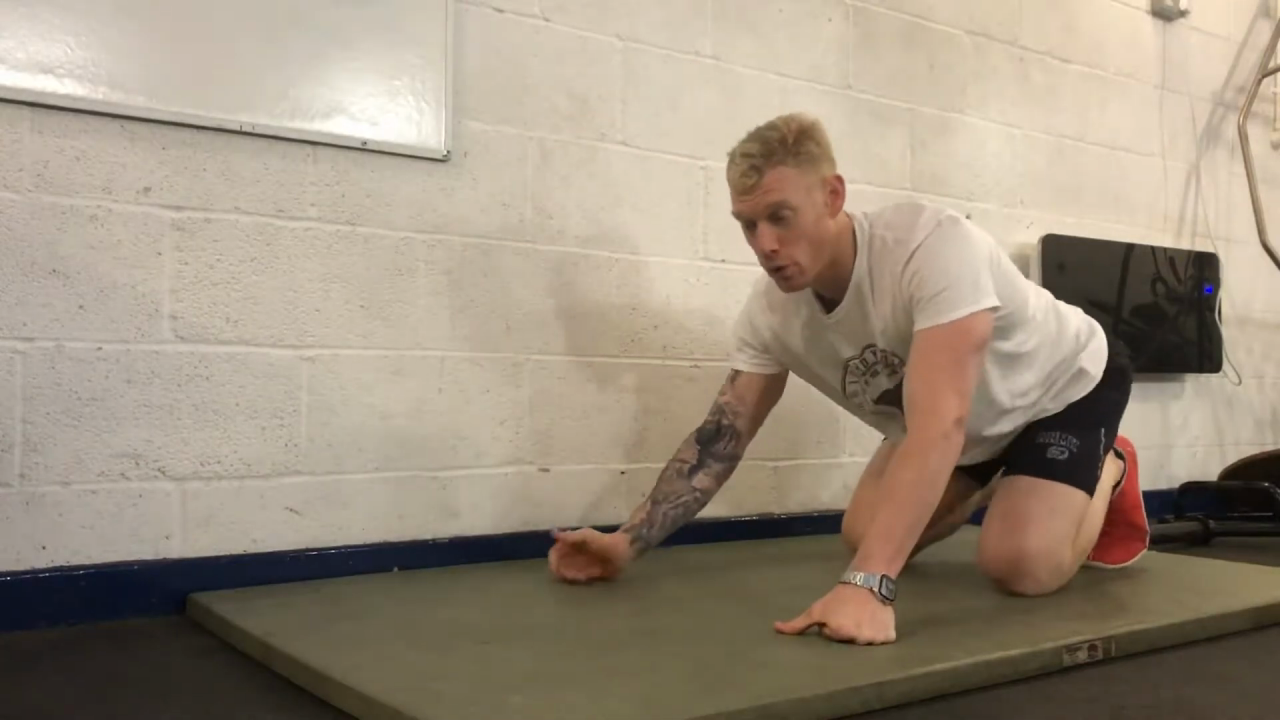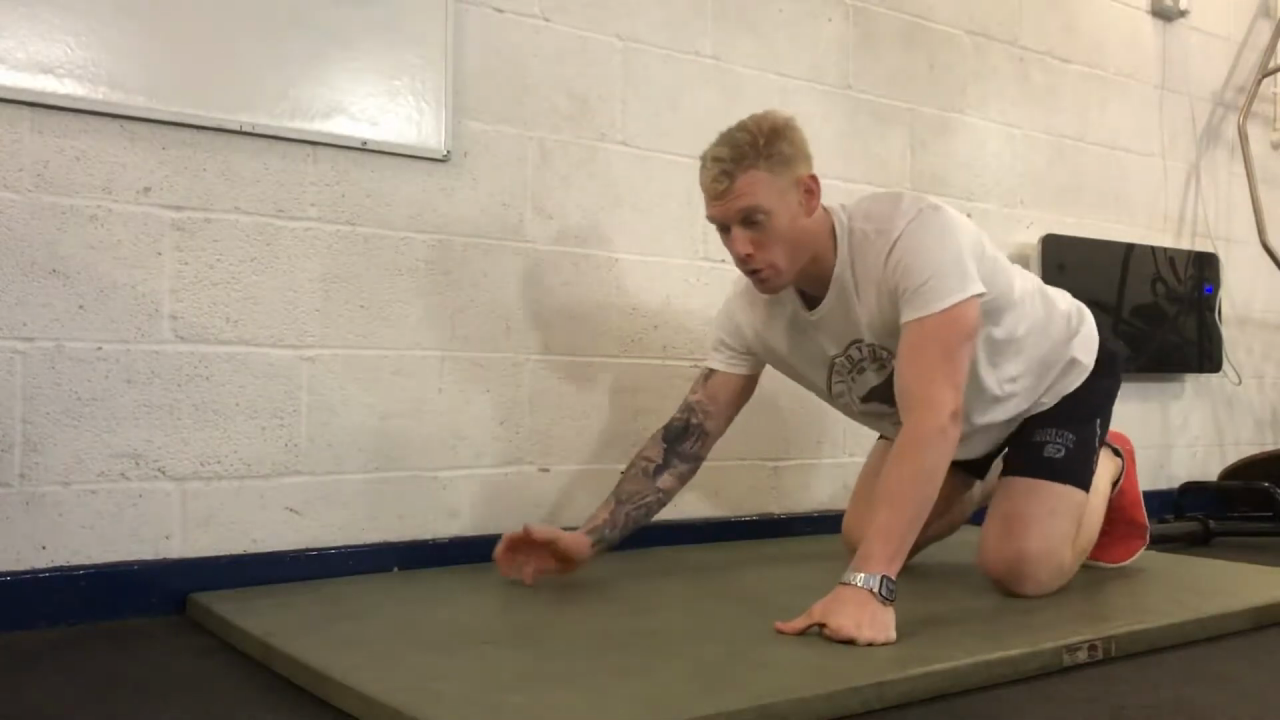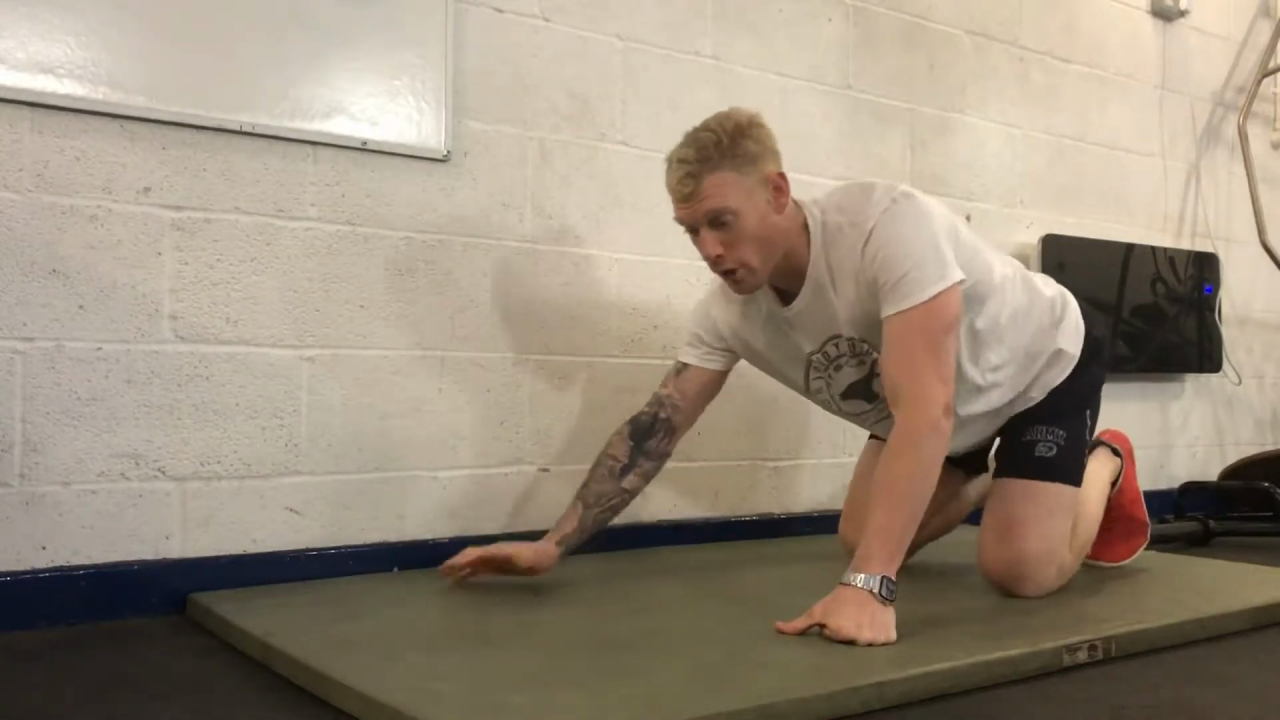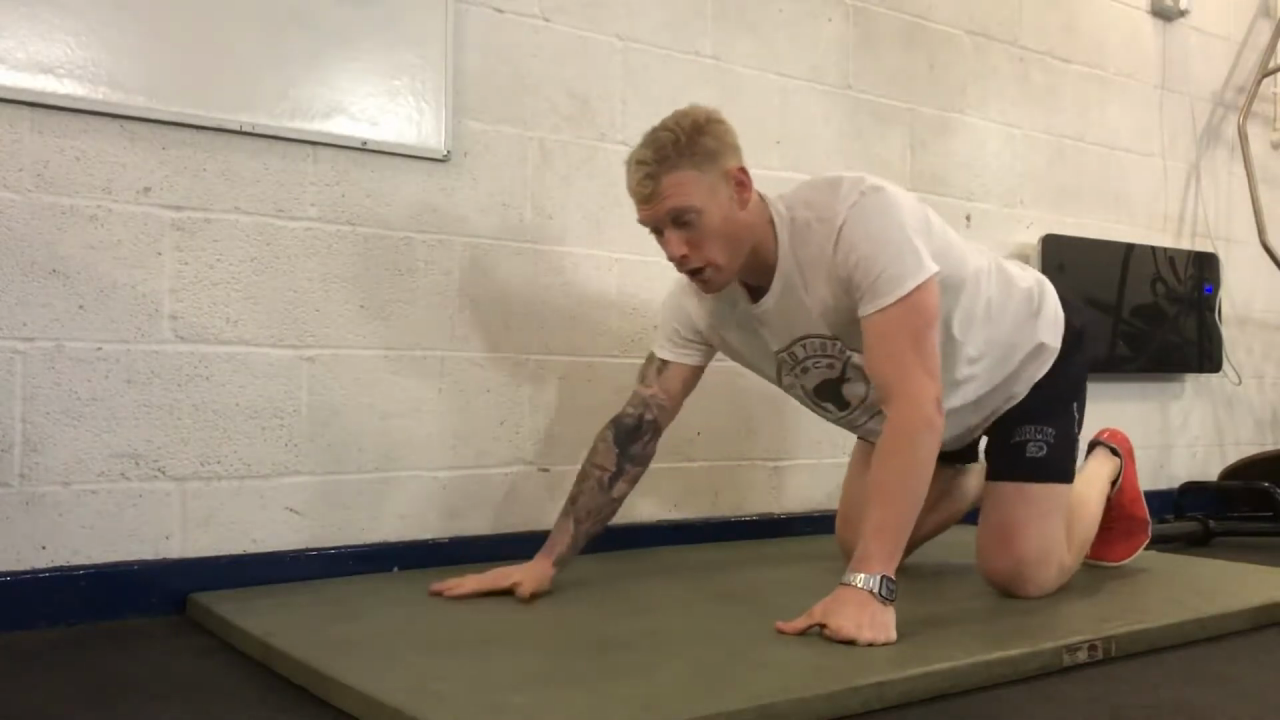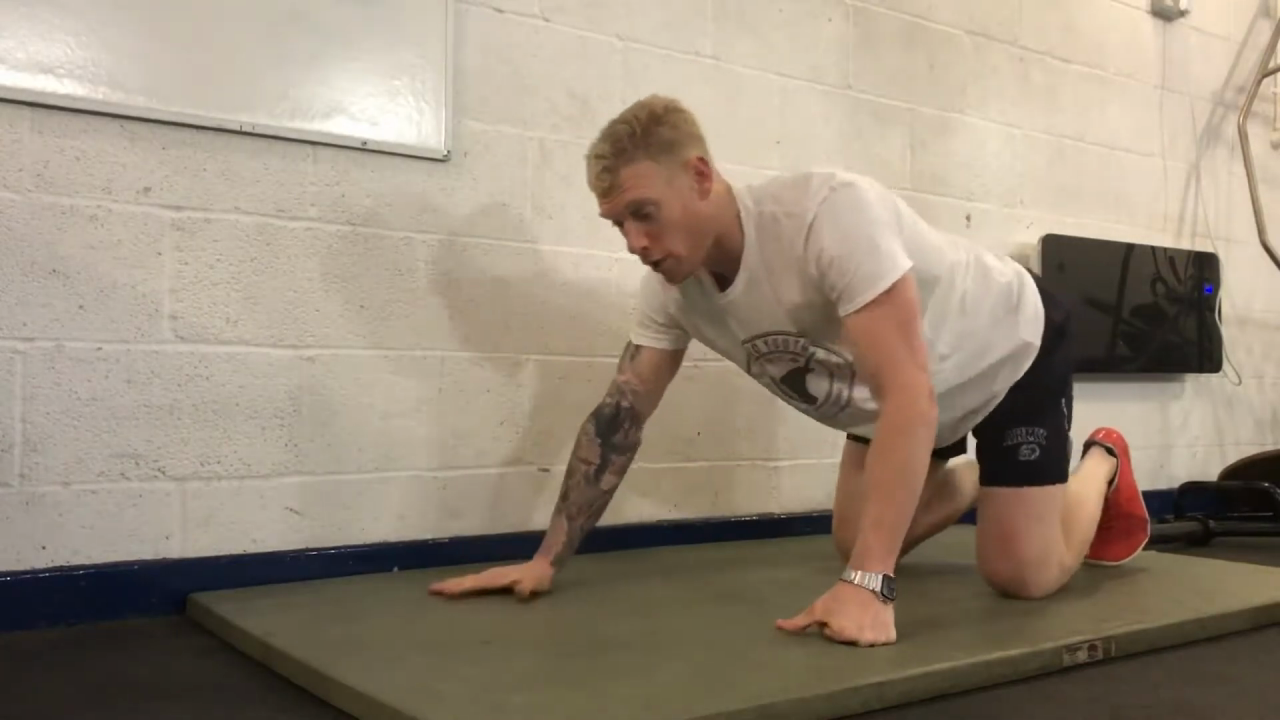
dt=0.1s
person 1, frame 1
left shoulder: (934, 247)
right shoulder: (772, 310)
left elbow: (940, 424)
right elbow: (723, 434)
left wrist: (866, 586)
right wrist: (629, 540)
left hip: (1065, 385)
right hip: (974, 418)
left knee: (1022, 564)
right knee: (865, 537)
left ankle: (1107, 475)
right ankle: (997, 483)
person 1, frame 2
left shoulder: (918, 236)
right shoulder: (752, 311)
left elbow: (937, 418)
right elbow: (690, 433)
left wrist: (867, 587)
right wrist: (588, 538)
left hip: (1058, 373)
right hip: (968, 416)
left knee: (1021, 566)
right knee: (864, 540)
left ankle: (1104, 471)
right ankle: (988, 478)
person 1, frame 3
left shoulder: (892, 226)
right shoulder: (728, 304)
left elbow: (928, 411)
right elbow: (656, 425)
left wrist: (870, 584)
right wrist: (551, 545)
left hip: (1046, 361)
right hip: (946, 405)
left knee: (1020, 569)
right knee: (863, 538)
left ankle: (1101, 469)
right ankle: (991, 476)
person 1, frame 4
left shoulder: (860, 222)
right shoulder: (698, 302)
left elbow: (916, 406)
right elbow: (637, 426)
left wrist: (869, 585)
right wrist: (546, 559)
left hip: (1030, 355)
right hip: (923, 405)
left knee: (1019, 570)
right knee: (860, 540)
left ankle: (1102, 469)
right ankle: (987, 476)
person 1, frame 5
left shoulder: (827, 217)
right shoulder: (672, 286)
left elbow: (909, 398)
right elbow: (619, 417)
left wrist: (866, 584)
right wrist: (547, 560)
left hip: (1008, 344)
right hip: (892, 389)
left knee: (1022, 573)
right knee: (860, 542)
left ankle: (1100, 465)
right ankle: (993, 476)
